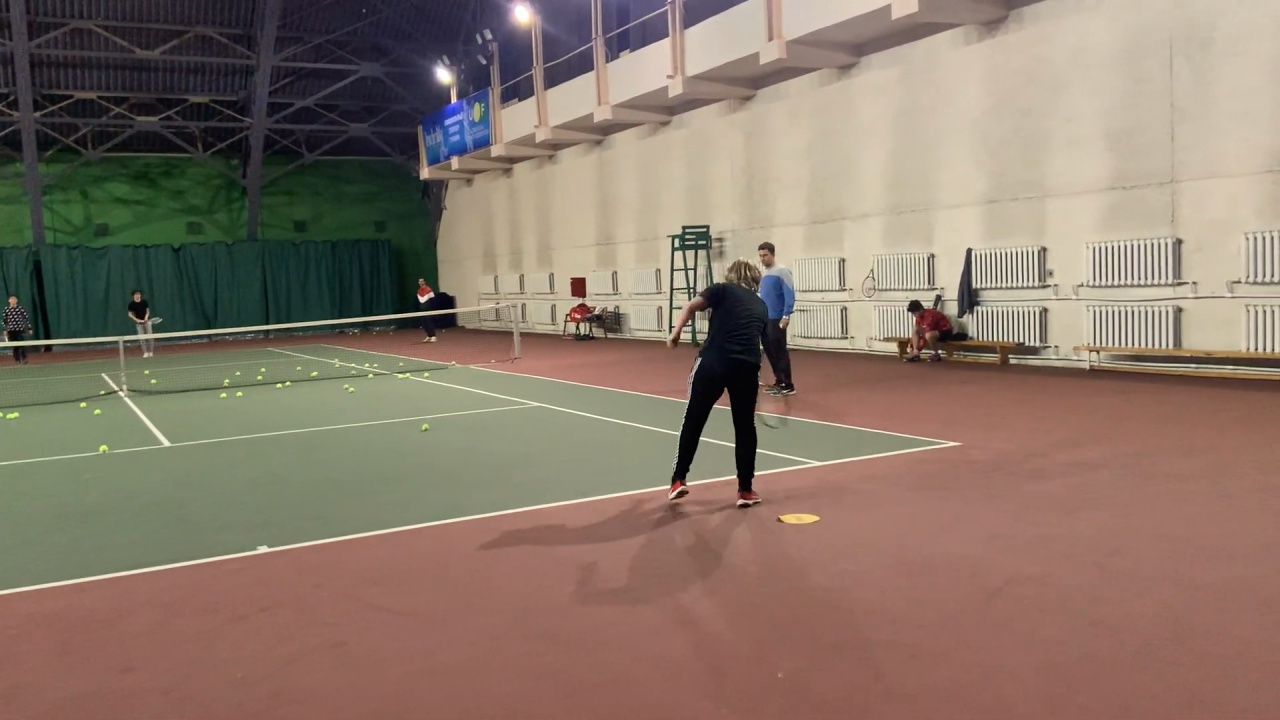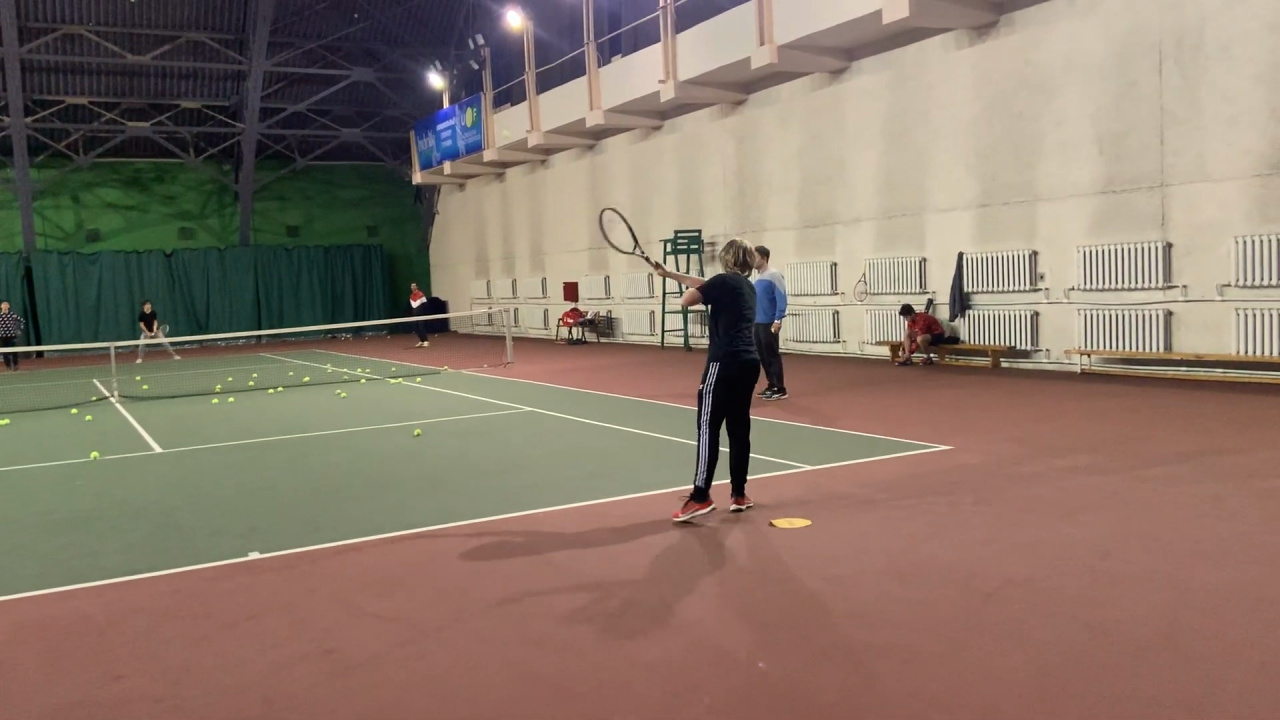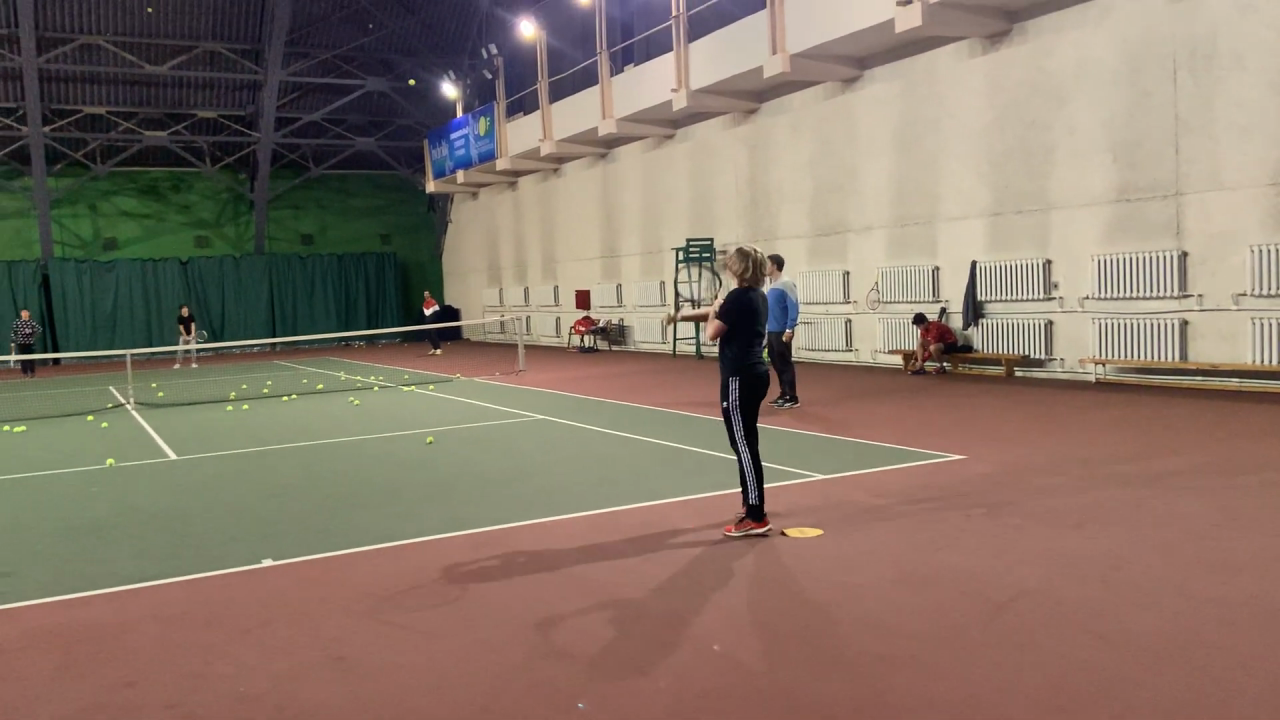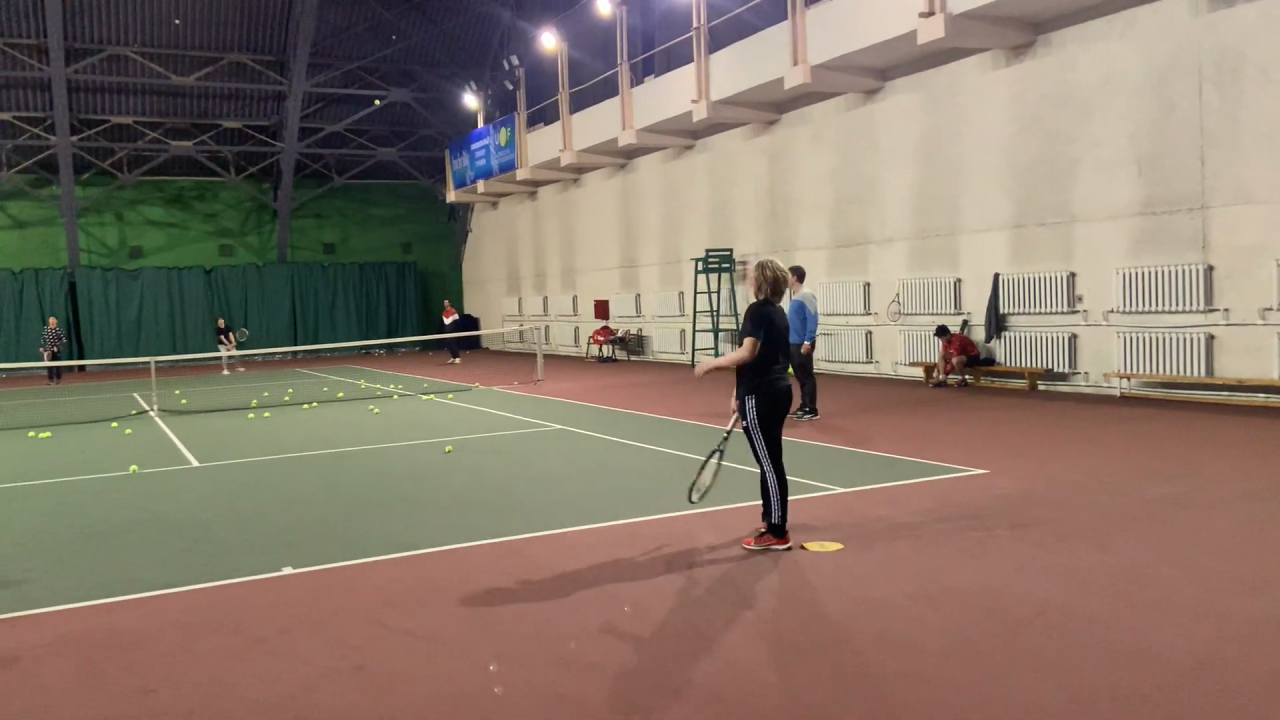
dt=0.3s
person 1, frame 1
left shoulder: (723, 289)
right shoulder: (761, 307)
left elbow: (691, 306)
left wrist: (676, 332)
left hip: (712, 363)
right hip: (746, 368)
left knee: (693, 422)
right knee: (745, 426)
left ankle: (679, 479)
right ankle: (746, 490)
person 1, frame 2
left shoulder: (723, 281)
right shoulder: (747, 286)
left elbow: (686, 301)
right elbow: (705, 286)
left wrist: (692, 292)
right wrist: (666, 272)
left hip: (725, 363)
right hip: (748, 362)
left knee: (707, 428)
right knee: (739, 428)
left ankle: (700, 497)
right ankle: (738, 494)
person 1, frame 3
left shoulder: (738, 297)
right shoulder: (757, 296)
left elbow: (712, 333)
right elbow: (718, 309)
left wrist: (714, 310)
right wrist: (684, 315)
left hip: (740, 377)
right hip: (756, 374)
left knee: (743, 445)
right knee: (747, 441)
left ankle: (757, 517)
right ankle: (751, 504)
person 1, frame 4
left shoulder: (757, 310)
right shoulder: (778, 312)
left elbow: (748, 353)
left wrist: (711, 364)
right wrist: (739, 394)
left hip: (760, 395)
right hip: (779, 391)
left knee: (768, 461)
right knee: (771, 458)
left ankle: (777, 533)
right ankle: (770, 518)
